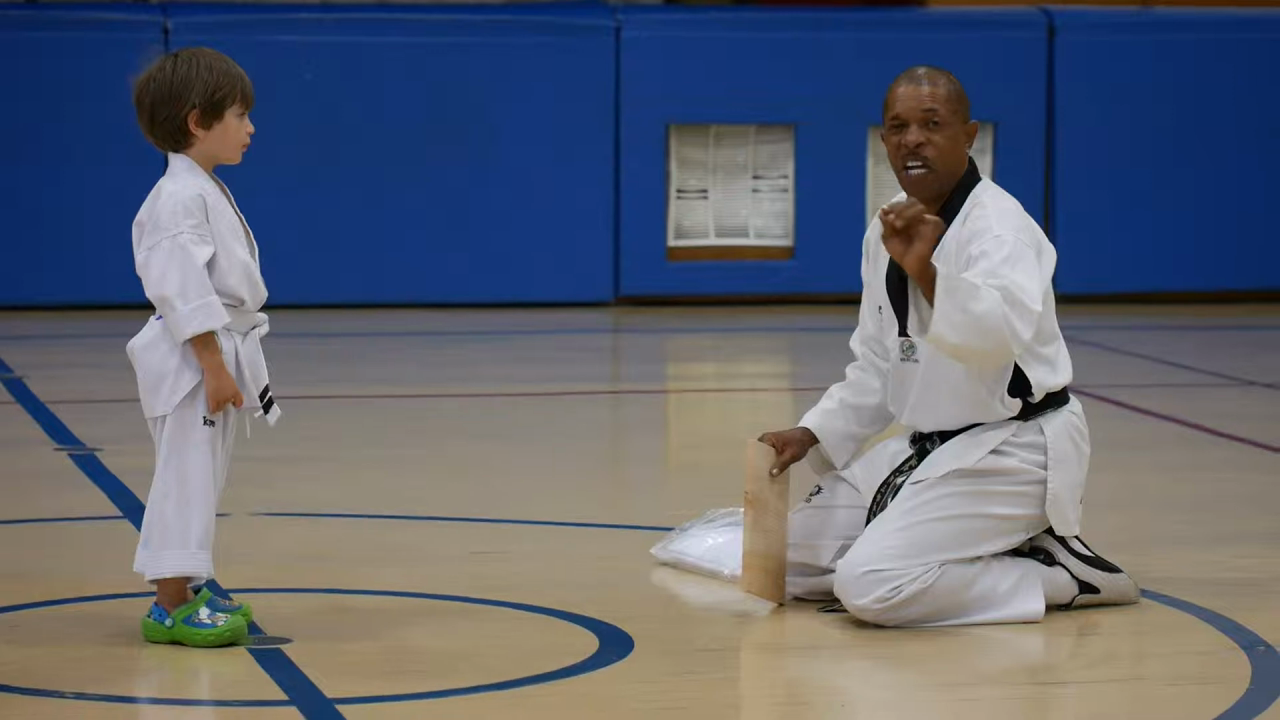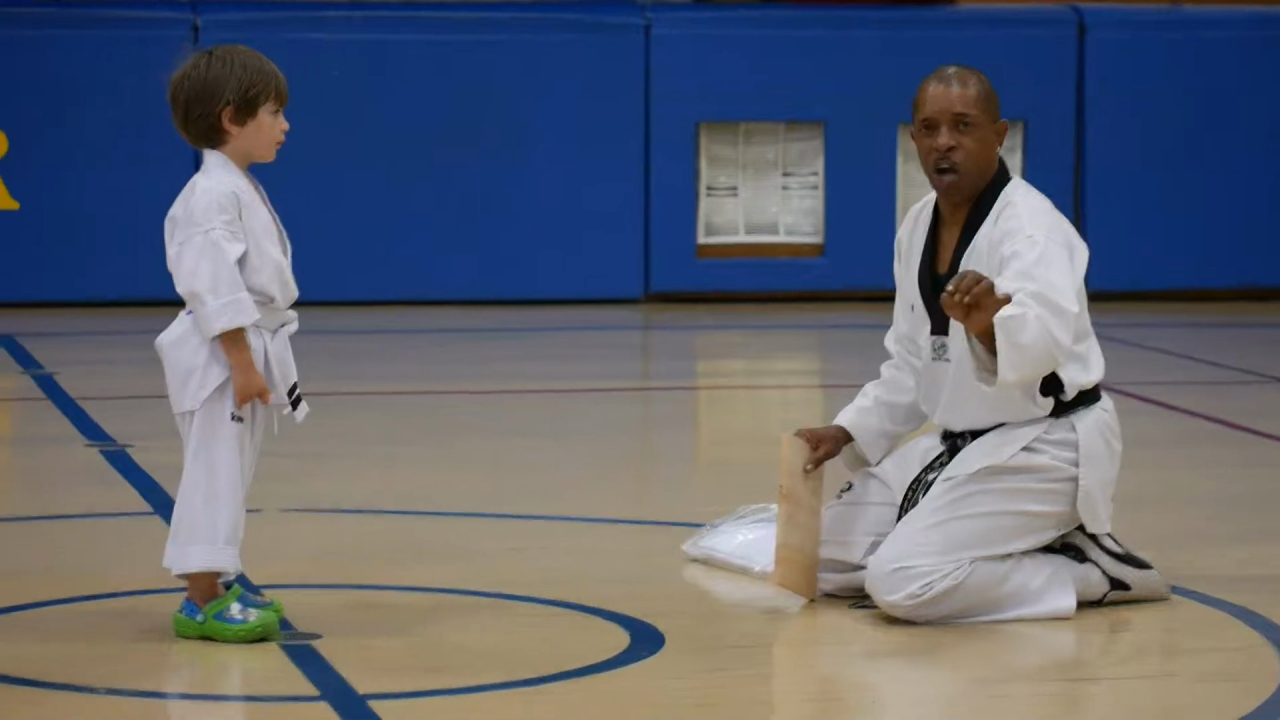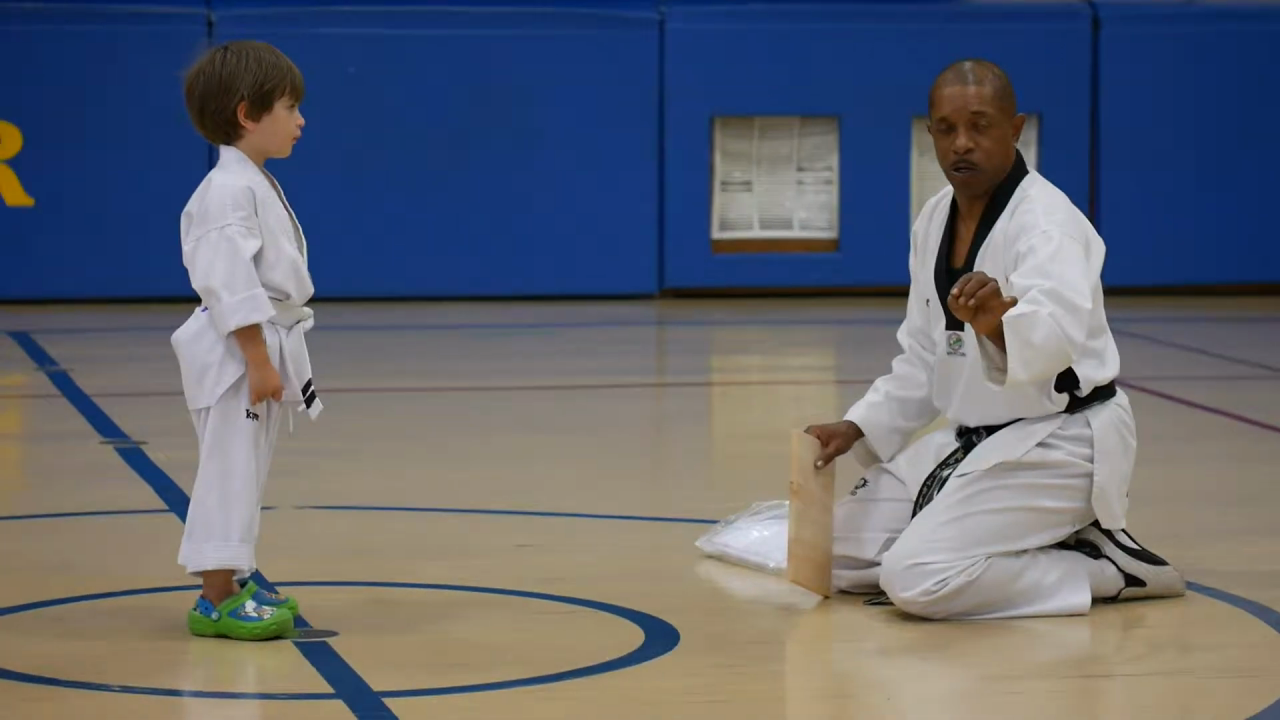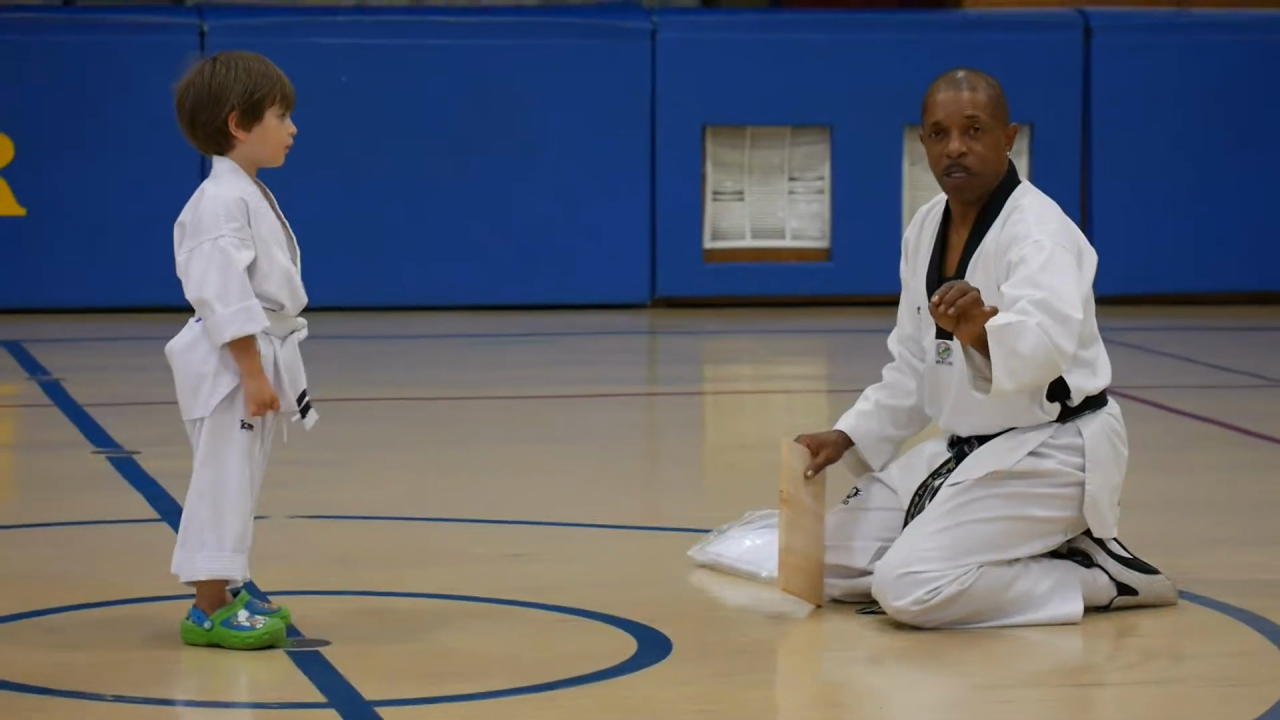
dt=0.3s
person 1, frame 1
left shoulder: (206, 192)
right shoulder: (180, 197)
right elbow: (183, 293)
right wrist: (215, 367)
left hip: (216, 357)
right hip: (194, 360)
left knee: (203, 476)
right knee: (186, 477)
left ankle: (189, 588)
right ankle: (171, 606)
person 1, frame 2
left shoulder: (240, 189)
right shoulder: (213, 194)
right elbow: (214, 289)
right wrist: (242, 364)
left hip: (246, 354)
right hip: (221, 357)
left knee: (231, 471)
right knee: (214, 472)
left ankle: (220, 583)
right ankle: (202, 601)
person 1, frame 3
left shoulder: (257, 184)
right shoulder: (229, 189)
right elbow: (230, 285)
right wrist: (259, 360)
left hip: (261, 350)
right hip: (238, 351)
left knee: (247, 468)
right knee: (229, 469)
left ankle: (235, 580)
right ankle: (217, 598)
person 1, frame 4
left shoulder: (248, 194)
right shoulder: (222, 199)
right elbow: (223, 296)
right wrist: (253, 373)
left hip: (255, 362)
right hip: (230, 364)
left knee: (238, 478)
right knee: (221, 479)
left ankle: (227, 590)
right ankle: (209, 609)
person 2, frame 1
left shoulder: (999, 225)
right shoulder: (894, 224)
left elbow: (1000, 332)
right elbow: (878, 364)
left wrist: (923, 272)
right wrist: (813, 433)
left hip: (1013, 450)
right hip: (926, 445)
left knee: (869, 586)
right knee: (796, 563)
left ankle: (1061, 574)
right ankle: (1002, 553)
person 2, frame 2
left shoulder: (1029, 225)
right shoulder: (919, 224)
left elbow: (1043, 337)
right elbow: (908, 363)
left wrist: (989, 322)
right wrist: (848, 431)
left hip: (1039, 446)
right hip: (957, 442)
left knee: (899, 584)
right knee: (830, 560)
left ankle: (1085, 569)
right ankle: (1015, 543)
person 2, frame 3
left shoulder: (1047, 222)
right shoulder: (934, 218)
left elbow: (1055, 336)
right elbow: (924, 358)
left wrist: (998, 321)
right wrist: (859, 427)
left hip: (1057, 443)
right hip: (971, 438)
left knee: (916, 580)
right knee: (843, 555)
left ankle: (1105, 566)
right ankle: (1054, 544)
person 2, frame 4
left shoulder: (1038, 231)
right shoulder: (926, 226)
left elbow: (1043, 344)
right elbow: (912, 365)
left wrist: (979, 330)
right wrist: (849, 436)
left hip: (1049, 452)
right hip: (964, 448)
left knee: (907, 589)
right knee: (833, 562)
left ankle: (1095, 574)
right ankle: (1044, 555)
